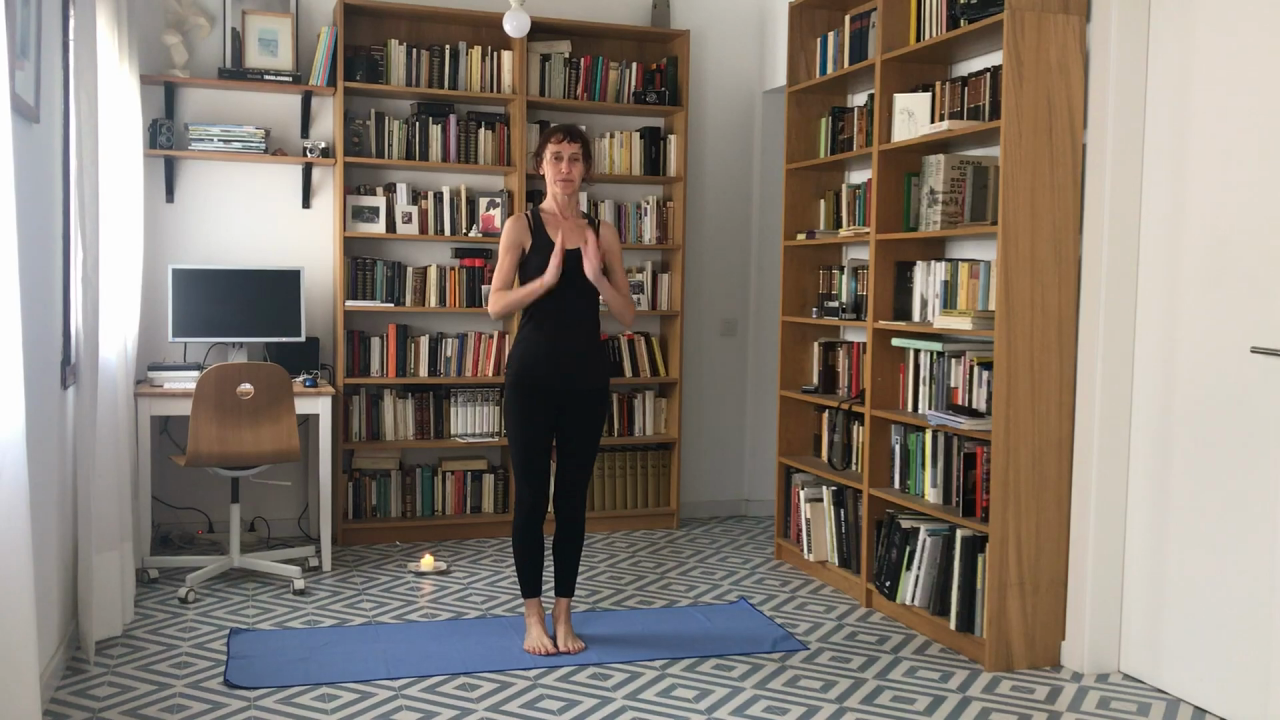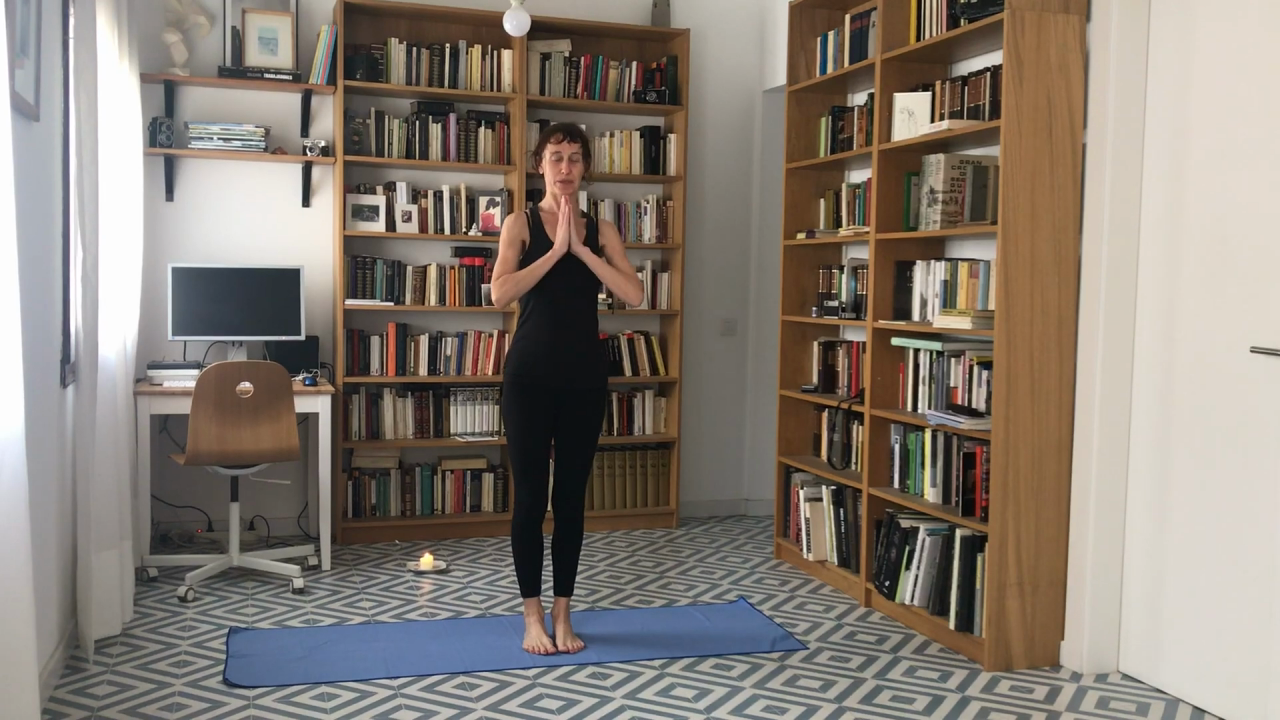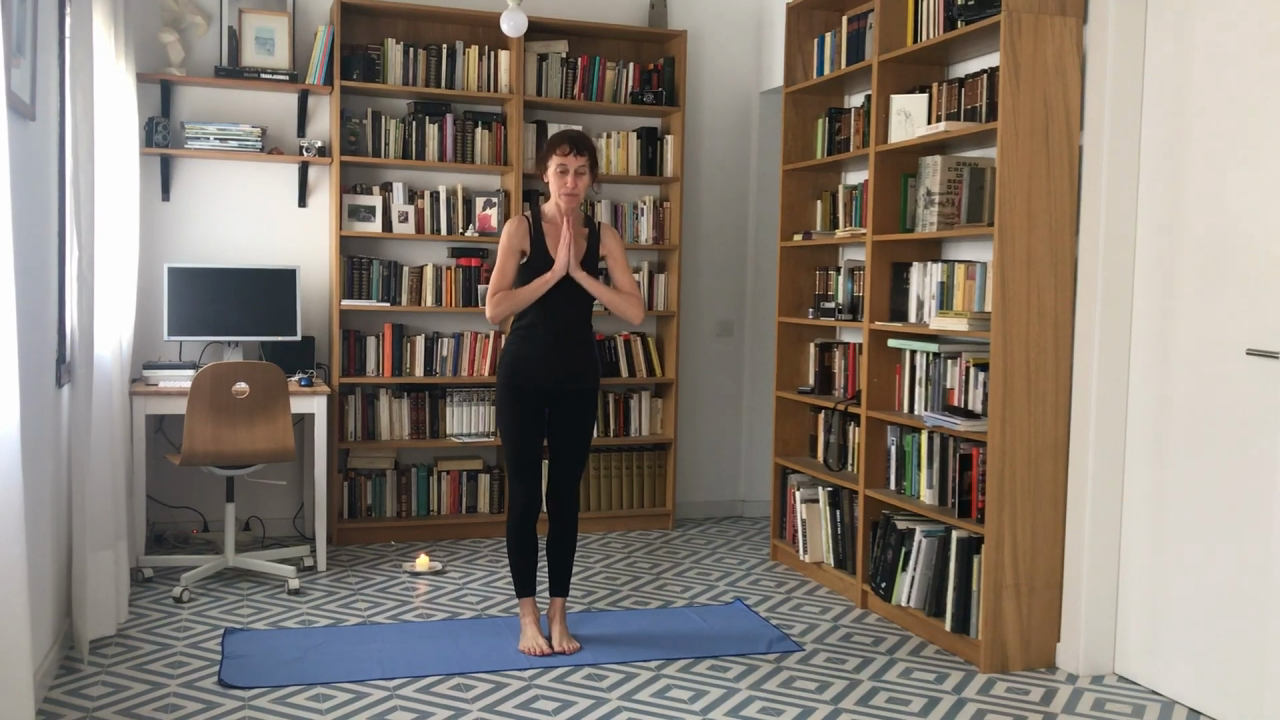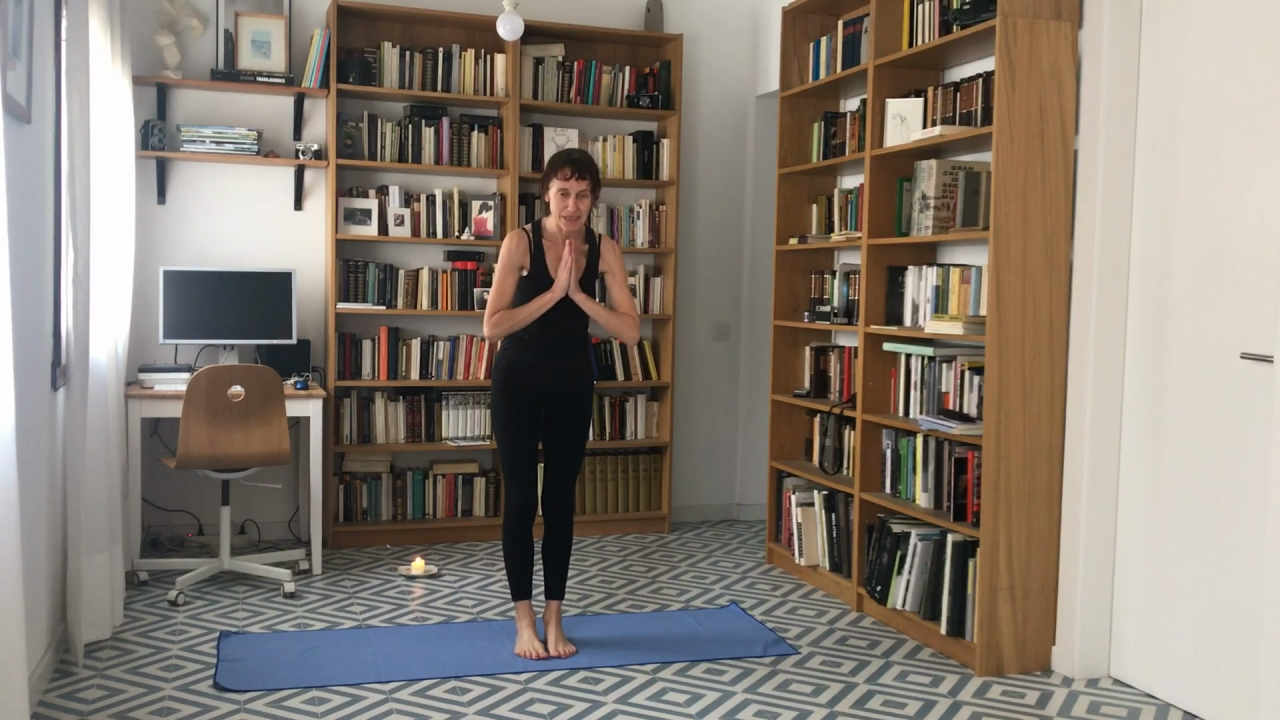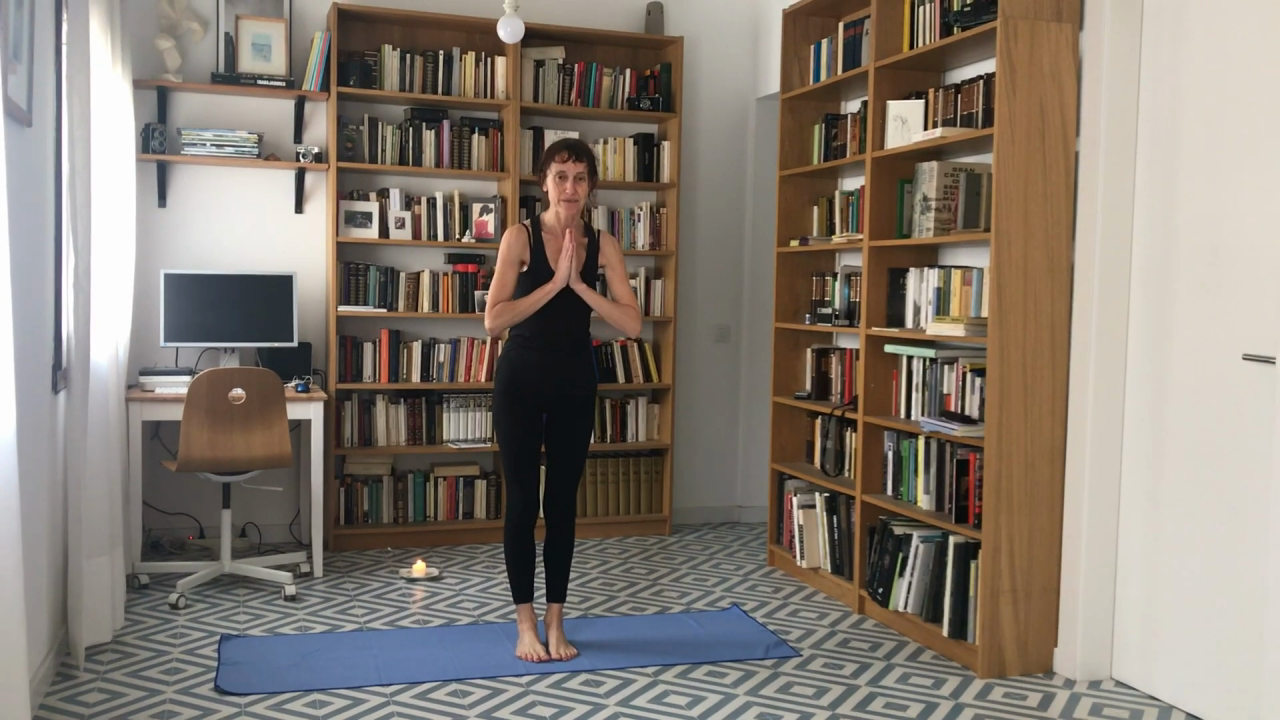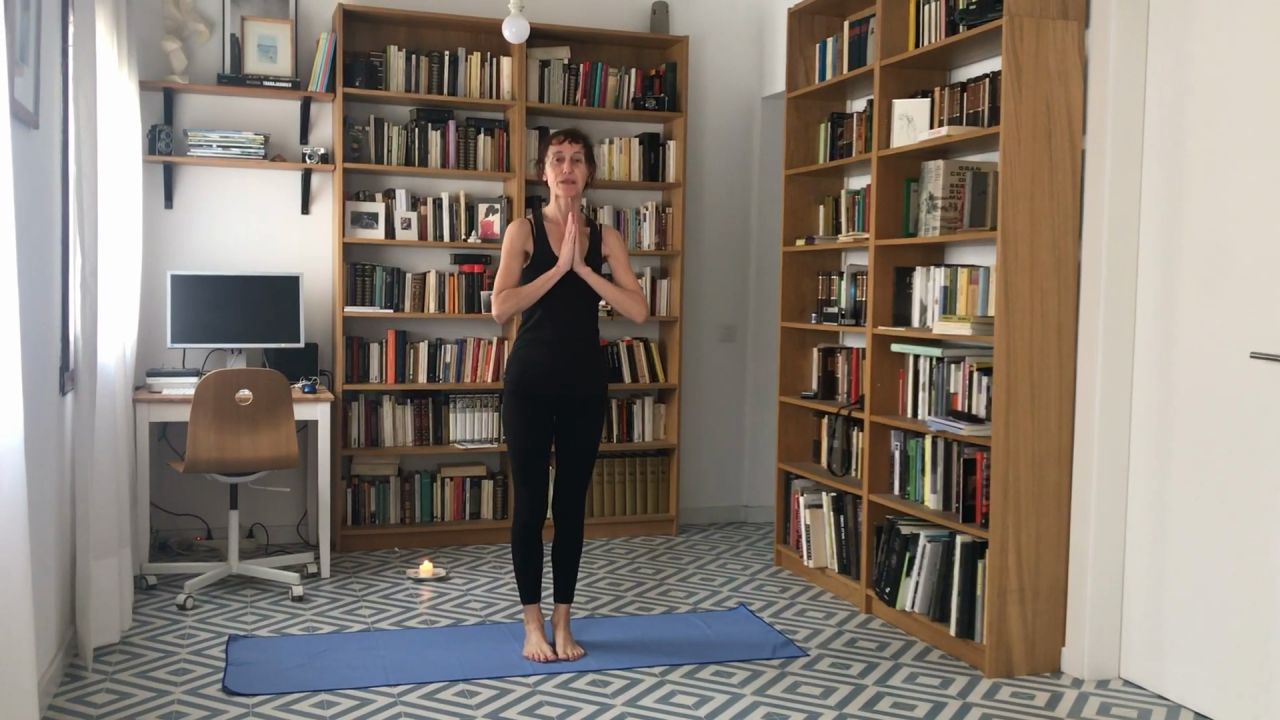
dt=0.3s
person 1, frame 1
left shoulder: (602, 231)
right shoulder: (521, 226)
left elbow: (626, 312)
right elbow: (496, 305)
left wrist: (598, 276)
right wrist: (546, 279)
left hip: (587, 373)
right hip: (533, 372)
left knee: (573, 497)
right knee: (531, 496)
left ankle: (563, 615)
right ankle: (533, 618)
person 1, frame 2
left shoulder: (600, 229)
right shoulder: (521, 222)
left elbow: (635, 294)
right elbow: (500, 293)
left wrist: (579, 247)
right wrist: (556, 247)
left hip: (585, 371)
right hip: (530, 369)
left knee: (571, 496)
right knee: (530, 495)
left ankle: (562, 614)
right ankle: (533, 616)
person 1, frame 3
left shoulder: (603, 236)
right shoulder: (521, 228)
left elbow: (635, 311)
right elbow: (495, 308)
left wrist: (579, 272)
right wrist: (554, 271)
left hip: (577, 376)
right hip: (523, 374)
left knee: (565, 496)
right knee: (525, 496)
left ankle: (558, 615)
right ankle: (528, 618)
person 1, frame 4
left shoulder: (604, 249)
right shoulder: (520, 242)
left elbow: (630, 331)
right elbow: (492, 326)
left wrist: (577, 294)
right wrist: (553, 292)
left hip: (572, 382)
right hip: (518, 379)
left knee: (560, 499)
right knee: (520, 499)
left ankle: (554, 618)
right ankle: (525, 620)
person 1, frame 5
left shoulder: (602, 244)
right shoulder: (520, 236)
left elbow: (632, 324)
right elbow: (494, 319)
left wrist: (579, 284)
right wrist: (554, 282)
left hip: (574, 381)
right hip: (521, 379)
left knee: (562, 502)
right knee: (522, 501)
left ankle: (555, 621)
right ankle: (526, 624)
person 1, frame 6
left shoulder: (605, 236)
right shoulder: (523, 230)
left elbow: (638, 310)
right elbow: (500, 307)
left wrist: (583, 267)
right wrist: (558, 265)
left hip: (585, 379)
right hip: (530, 378)
left knee: (571, 503)
right knee: (530, 502)
left ankle: (563, 622)
right ankle: (533, 624)
